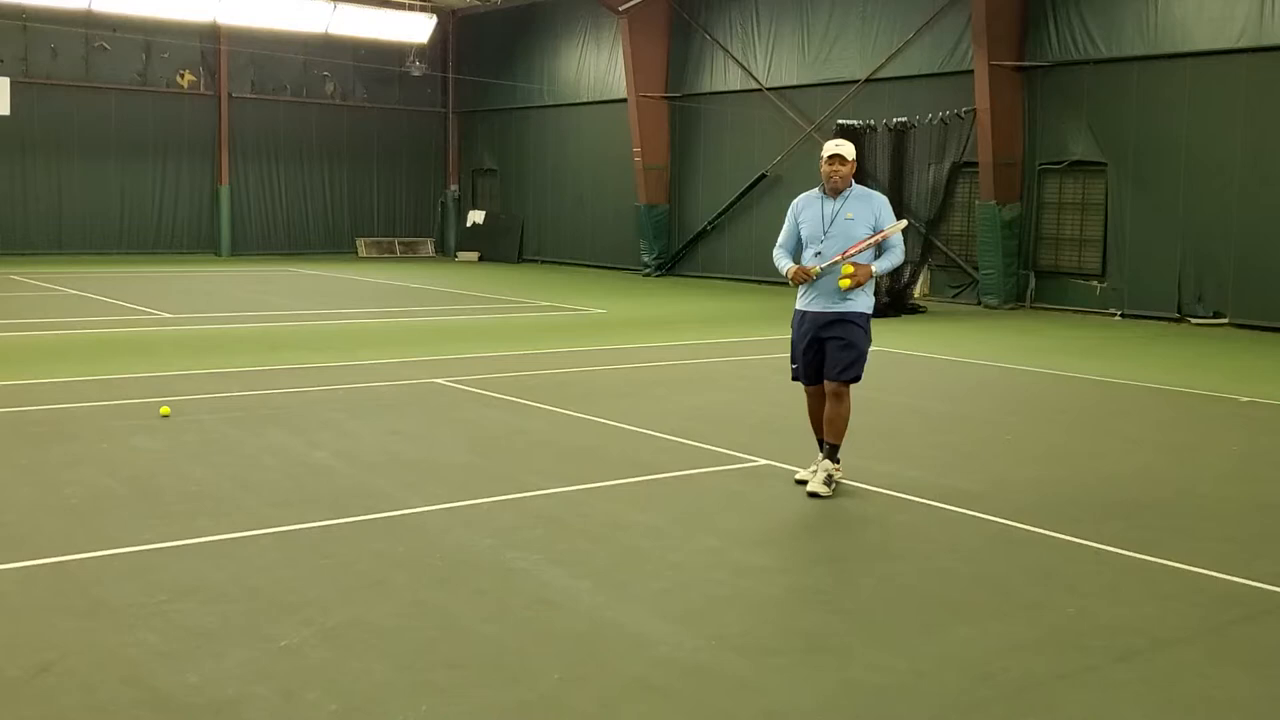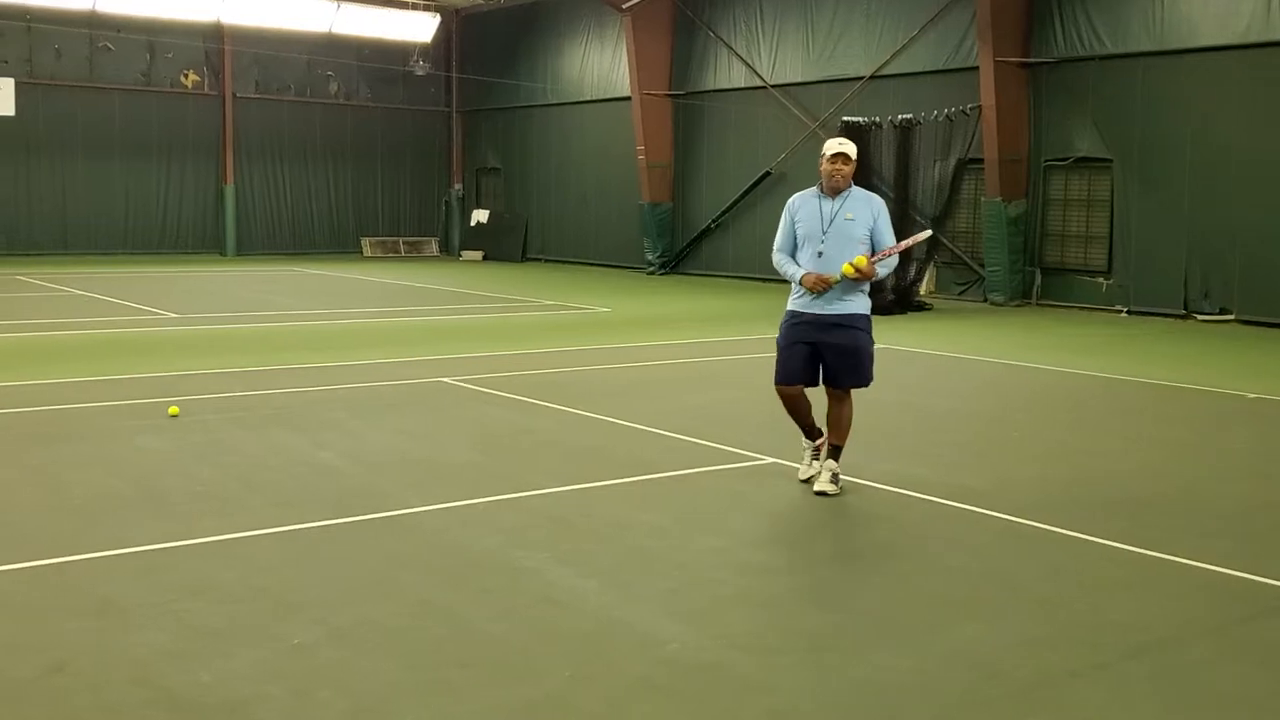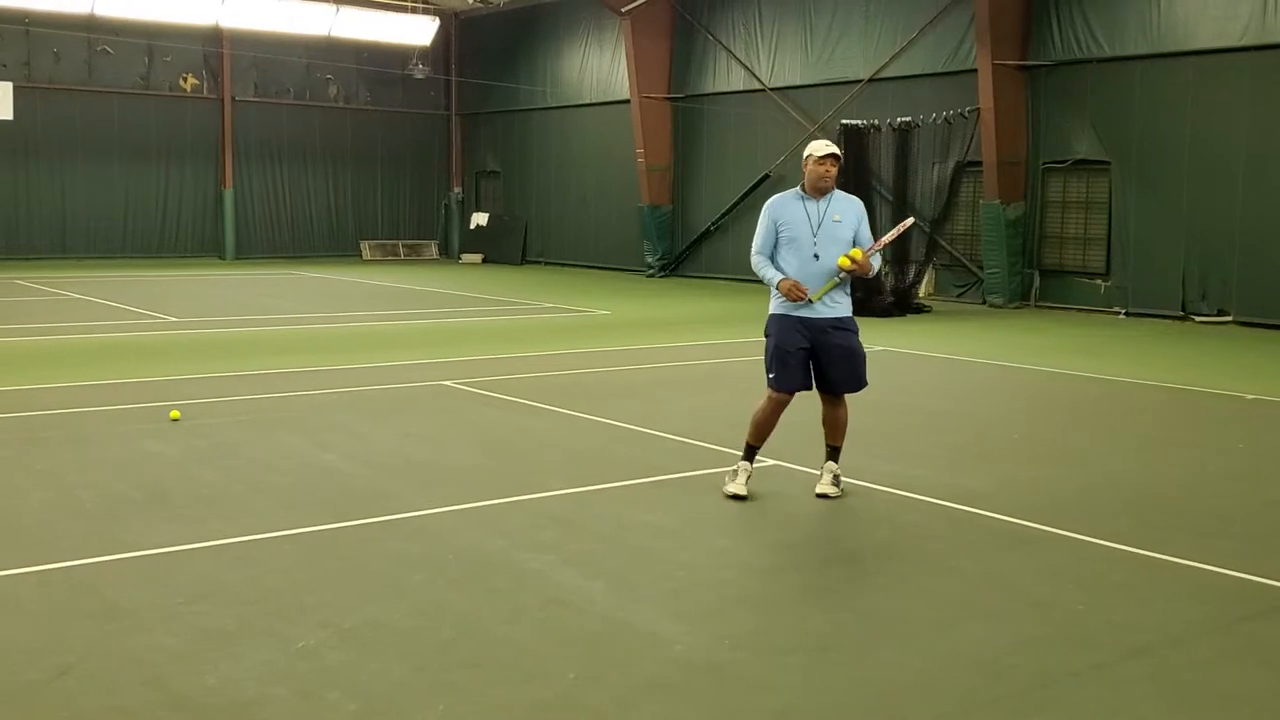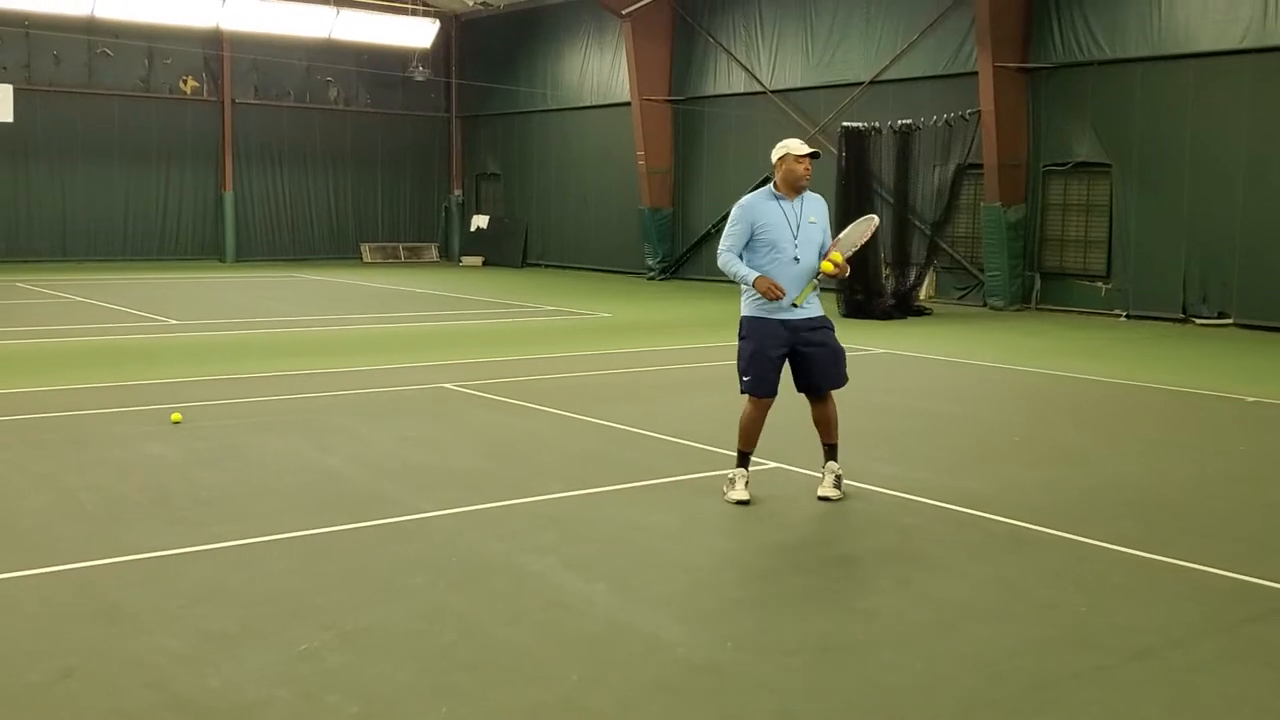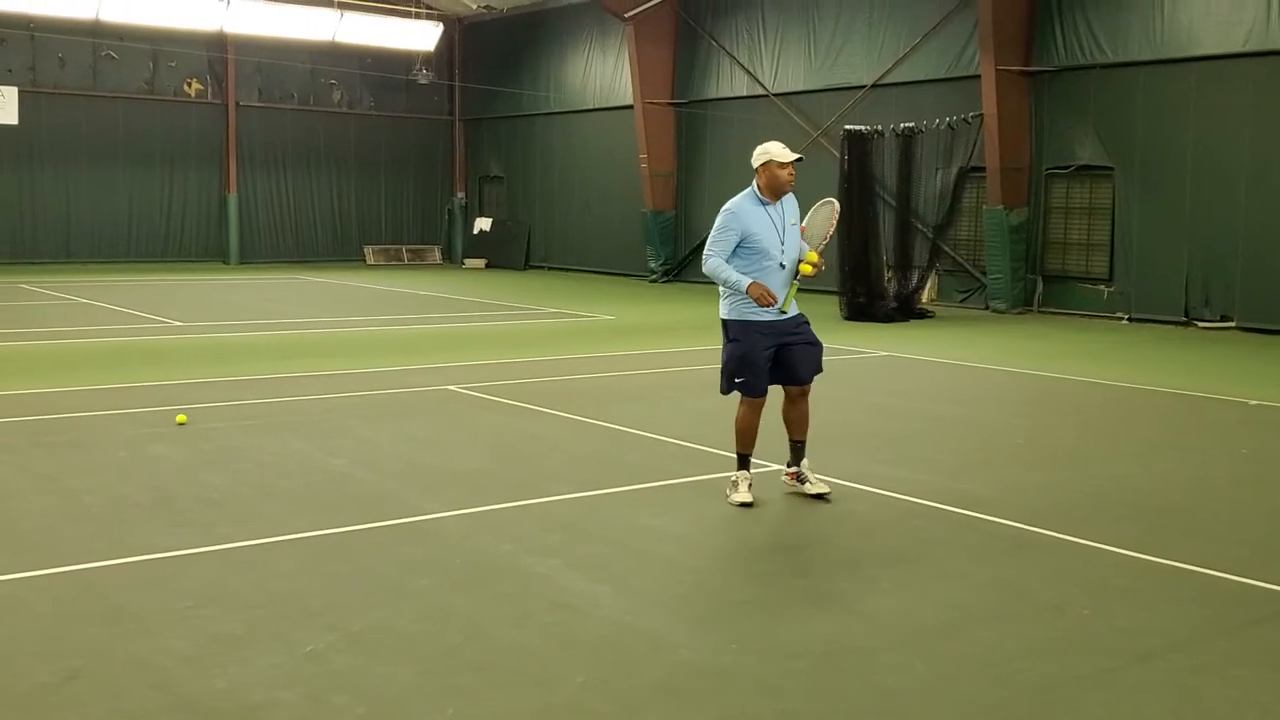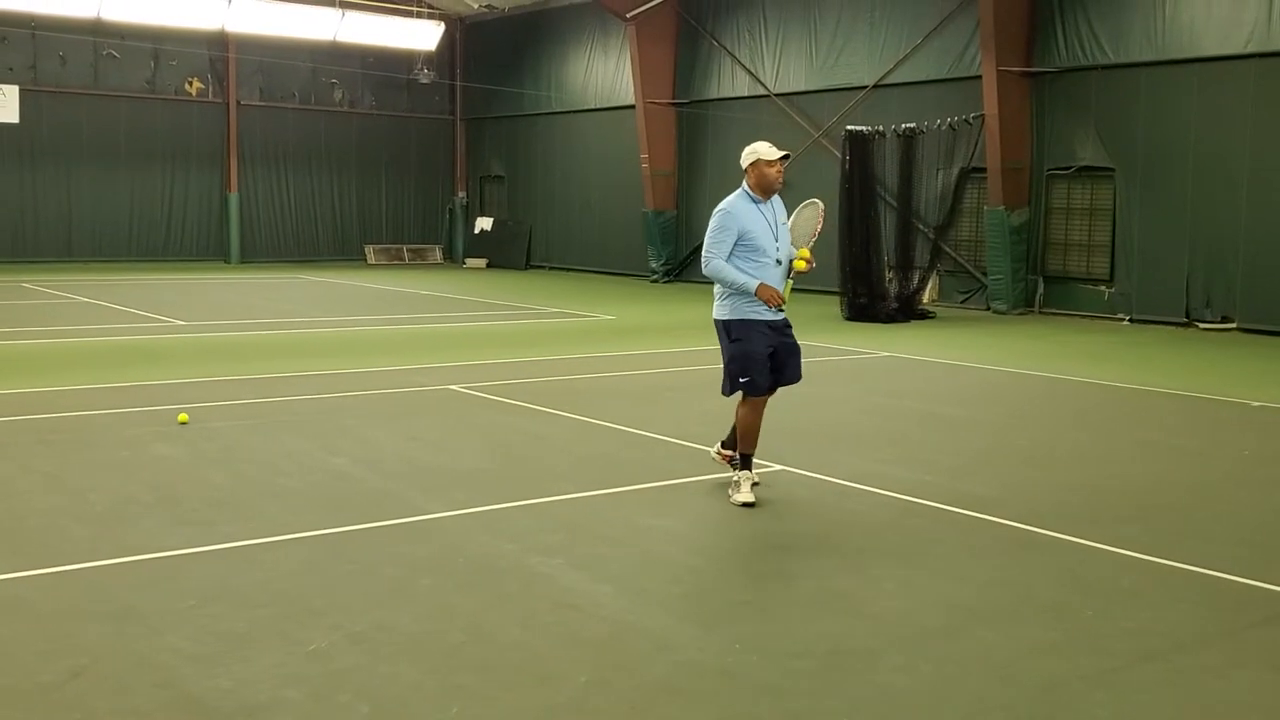
dt=0.3s
person 1, frame 1
left shoulder: (875, 202)
right shoulder: (802, 204)
left elbow: (896, 250)
right elbow: (781, 249)
left wrist: (870, 269)
right wrist: (789, 269)
left hip: (850, 312)
right hip: (808, 310)
left knee: (836, 387)
right knee: (812, 388)
left ankle: (828, 465)
right ankle: (827, 457)
person 1, frame 2
left shoulder: (872, 205)
right shoulder: (797, 204)
left elbow: (890, 255)
right elbow: (780, 254)
left wrist: (874, 271)
right wrist: (802, 276)
left hip: (849, 315)
right hip: (801, 312)
left knee: (839, 392)
right knee: (788, 387)
left ankle: (832, 464)
right ankle: (815, 440)
person 1, frame 3
left shoulder: (853, 207)
right shoulder: (777, 206)
left elbow: (870, 253)
right elbow: (758, 256)
left wrist: (869, 266)
right wrist: (779, 282)
left hip: (836, 317)
right hip: (788, 316)
left knee: (834, 395)
right knee: (779, 395)
left ankle: (831, 466)
right ankle: (745, 464)
person 1, frame 4
left shoulder: (818, 205)
right shoulder: (750, 207)
left elbow: (827, 250)
right elbow: (725, 256)
left wrist: (838, 265)
right wrist: (754, 279)
left hip: (810, 317)
right hip: (762, 318)
left knee: (821, 393)
right knee: (759, 399)
left ankle: (831, 466)
right ankle: (740, 471)
person 1, frame 5
left shoulder: (790, 203)
right shoulder: (736, 212)
right elbow: (710, 262)
left wrist: (808, 259)
right wrist: (748, 286)
left hip: (786, 315)
right hip: (746, 320)
left knee: (799, 387)
right knee: (753, 397)
left ankle: (797, 466)
right ankle: (742, 474)
person 1, frame 6
left shoulder: (776, 204)
right shoulder: (730, 211)
right elbow: (710, 263)
left wrist: (798, 258)
right wrist: (755, 287)
left hip: (774, 316)
right hip: (742, 318)
left knee: (766, 390)
right knee: (754, 395)
left ankle: (730, 447)
right ankle: (743, 473)
